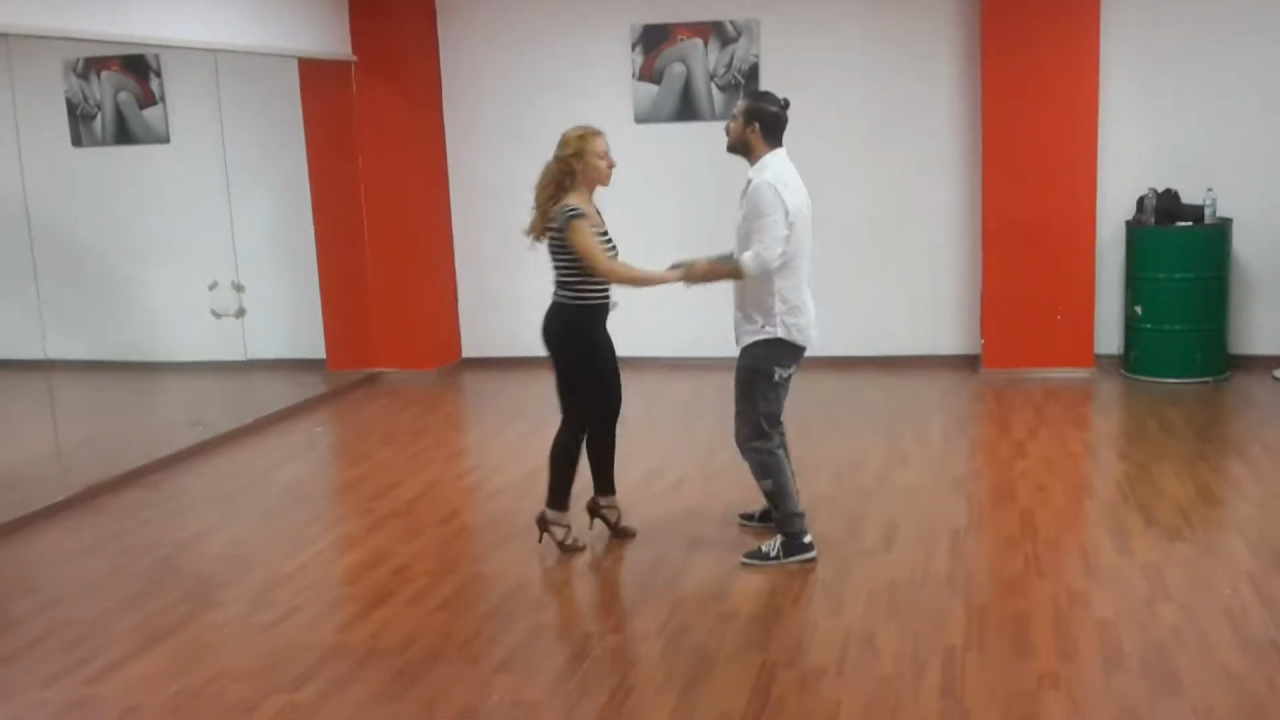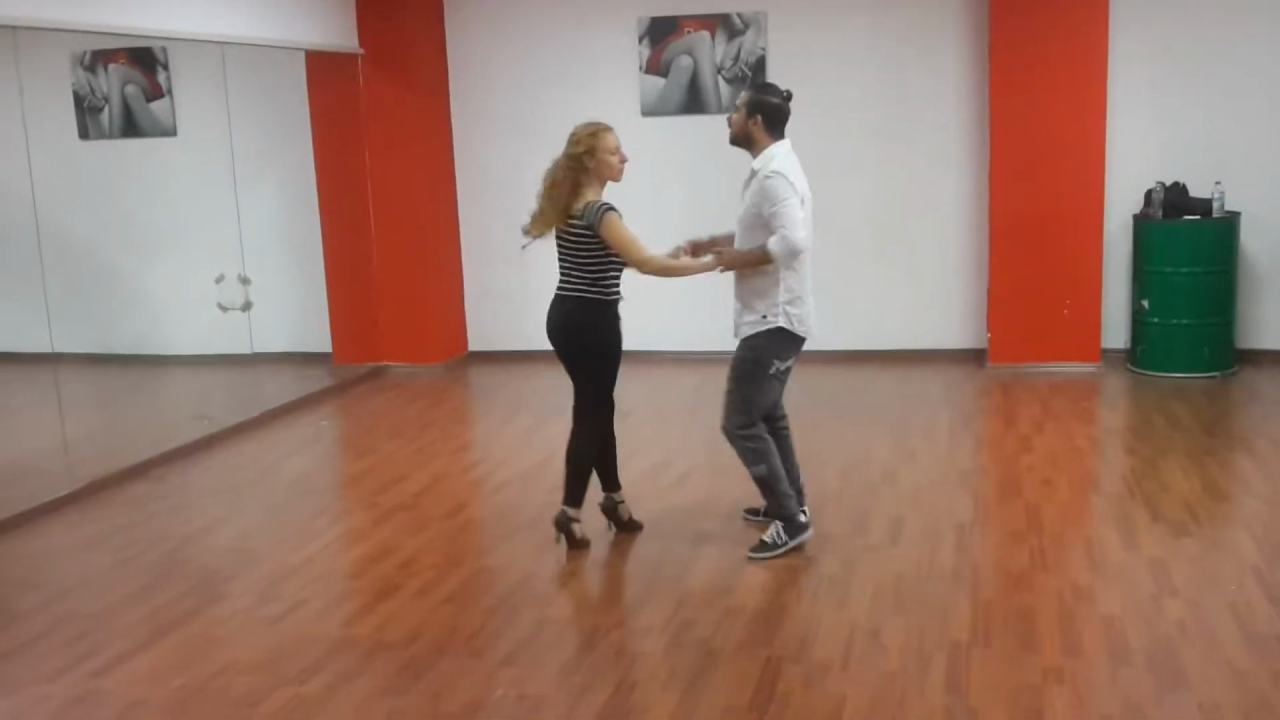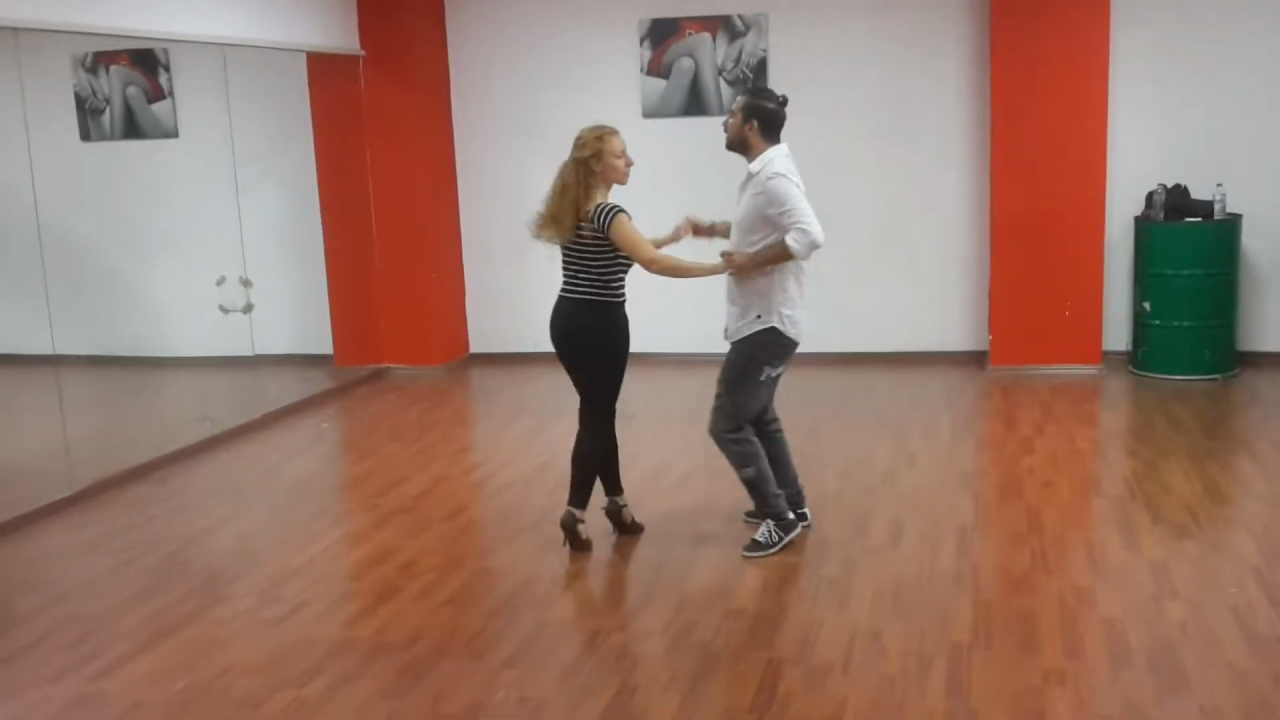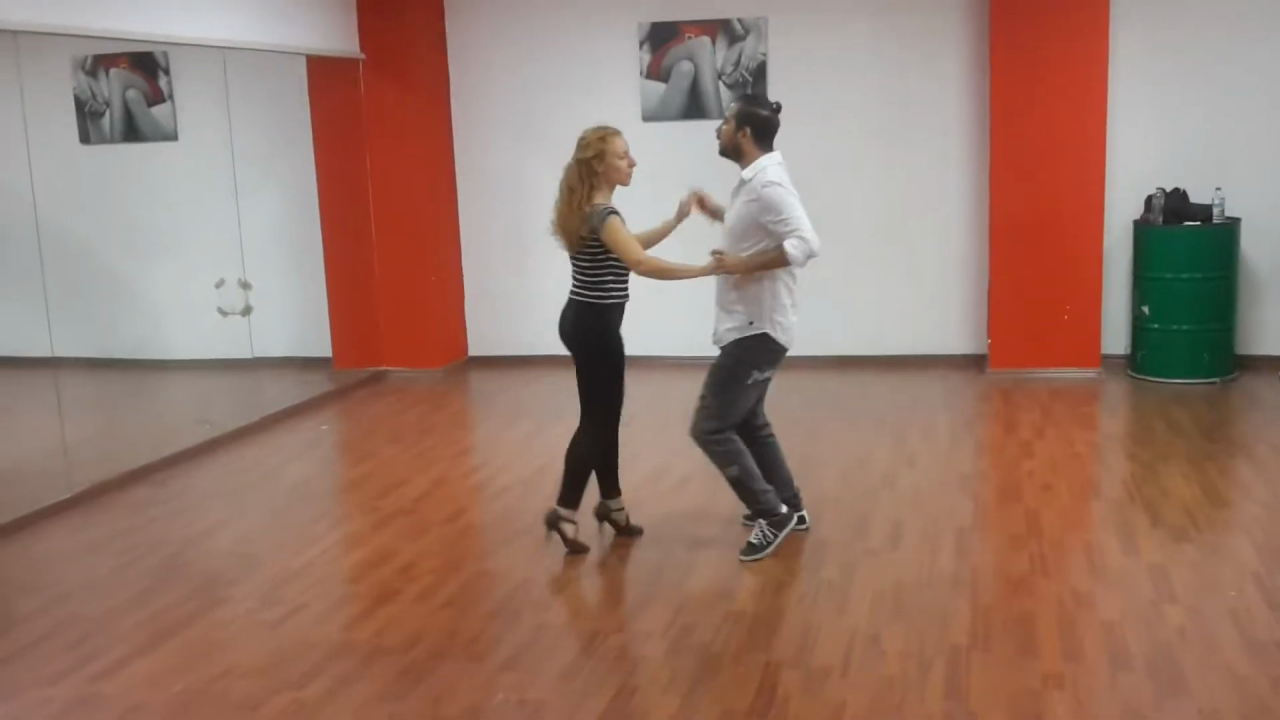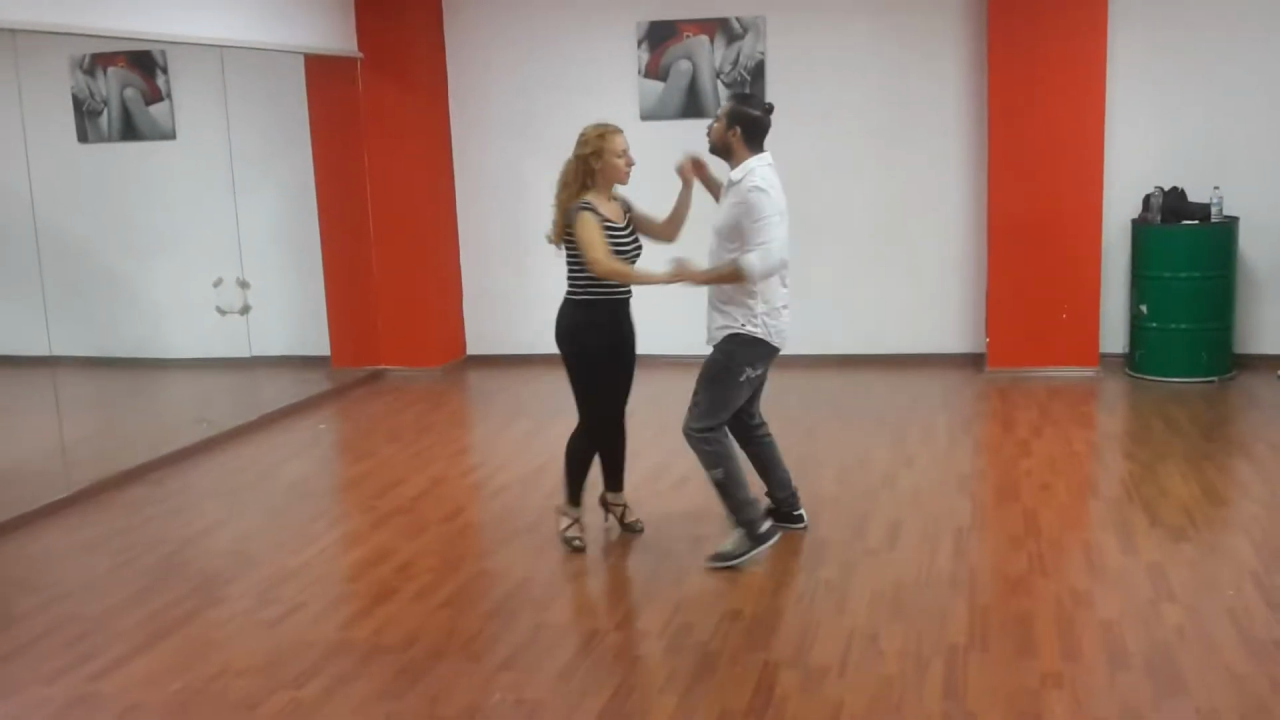
dt=0.1s
person 1, frame 1
left shoulder: (767, 184)
right shoulder: (774, 175)
left elbow: (765, 259)
left wrist: (712, 272)
right wrist: (715, 263)
left hip: (772, 330)
right hip: (773, 325)
left knee: (754, 435)
right knee: (764, 425)
left ankle: (795, 537)
right ankle: (782, 511)
person 1, frame 2
left shoulder: (774, 174)
right shoulder: (773, 168)
left elbow: (792, 241)
left wrist: (736, 260)
right wrist: (713, 243)
left hip: (773, 321)
right hip: (771, 316)
left knee: (741, 423)
right knee: (767, 416)
left ankle: (791, 521)
right ankle: (789, 502)
person 1, frame 3
left shoulder: (774, 177)
right shoulder: (763, 173)
left elbow: (808, 236)
left wrist: (751, 262)
right wrist: (714, 229)
left hip: (766, 325)
right hip: (760, 321)
left knee: (727, 425)
right knee: (757, 418)
left ankle: (780, 513)
right ankle: (790, 505)
person 1, frame 4
left shoulder: (768, 185)
right shoulder: (755, 180)
left elbow: (806, 244)
left wrist: (745, 265)
right wrist: (716, 213)
left hip: (756, 330)
right hip: (749, 326)
left knee: (710, 427)
right knee: (748, 422)
left ankle: (771, 512)
right ankle: (789, 507)
person 1, frame 5
left shoulder: (756, 188)
right shoulder: (747, 175)
left elbow: (760, 264)
left wrist: (704, 275)
right wrist: (706, 180)
left hip: (749, 330)
right hip: (746, 326)
left knee: (702, 427)
right knee: (745, 421)
left ankle: (754, 526)
right ankle: (788, 507)
person 2, frame 1
left shoulder: (570, 211)
right shoulder: (572, 215)
left elbow: (603, 267)
right elbow: (608, 271)
left wrist: (660, 273)
right wrist: (667, 276)
left hip: (573, 324)
right hip: (579, 326)
left knee: (604, 411)
right knee: (577, 419)
left ankle: (604, 500)
right ankle: (555, 514)
person 2, frame 2
left shoulder: (574, 207)
right shoulder: (598, 211)
right elbow: (643, 263)
left wrist: (669, 256)
right wrist: (702, 265)
left hip: (568, 317)
right hip: (591, 322)
left knee: (597, 410)
right knee: (592, 415)
left ankle: (613, 499)
right ankle: (570, 511)
person 2, frame 3
left shoulder: (584, 211)
right shoulder: (607, 213)
right elbow: (652, 265)
left wrist: (670, 238)
right wrist: (715, 267)
left hip: (570, 319)
right hip: (598, 324)
left knee: (599, 414)
right knee: (597, 419)
left ankle: (615, 501)
right ankle: (574, 513)
person 2, frame 4
left shoulder: (589, 210)
right shoulder: (602, 214)
left elbow: (629, 250)
right elbow: (644, 265)
left wrist: (677, 219)
right wrist: (705, 268)
left hip: (583, 321)
right hip: (596, 326)
left knee: (603, 416)
right knee: (597, 420)
left ankle: (610, 503)
right ankle: (564, 512)
person 2, frame 5
left shoulder: (622, 206)
right shoulder: (580, 208)
left elbow: (666, 232)
right elbow: (604, 267)
left wrist: (686, 186)
right wrist: (664, 277)
left hip: (617, 320)
right hip: (582, 322)
left knee: (612, 416)
right knee: (594, 420)
left ankle: (614, 495)
right ankle: (571, 508)
